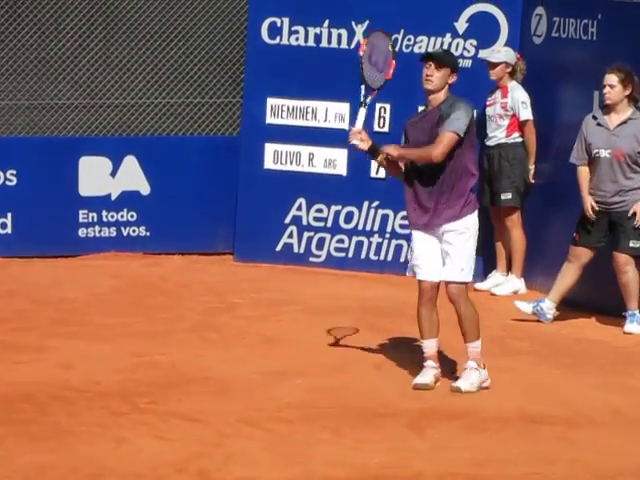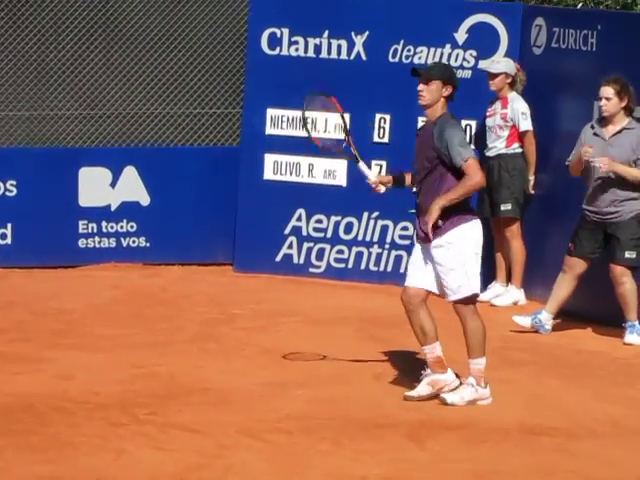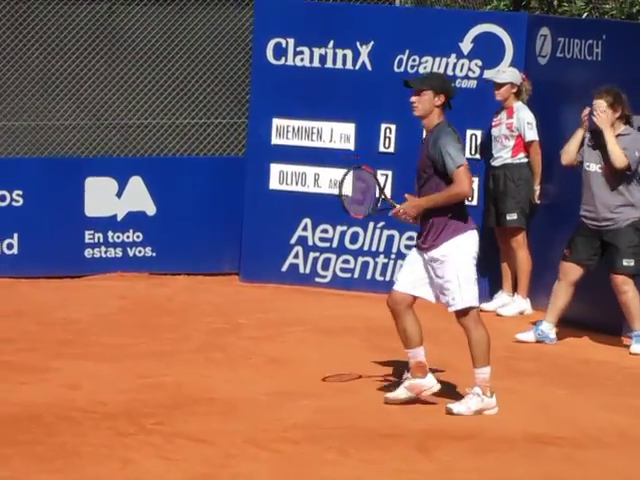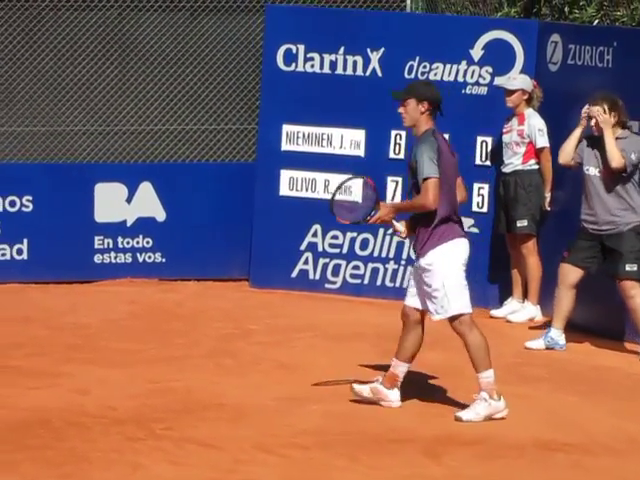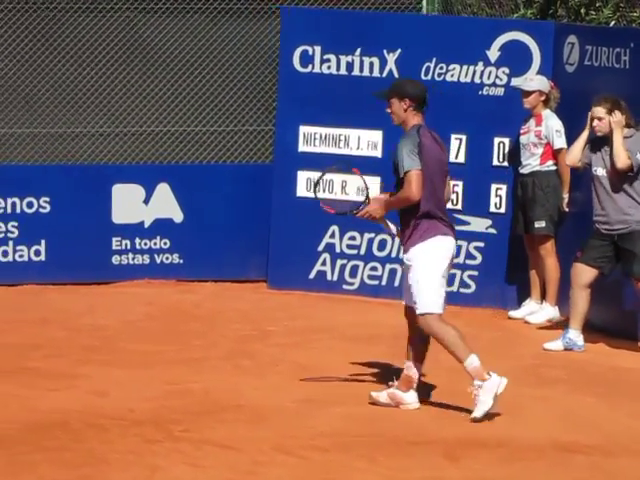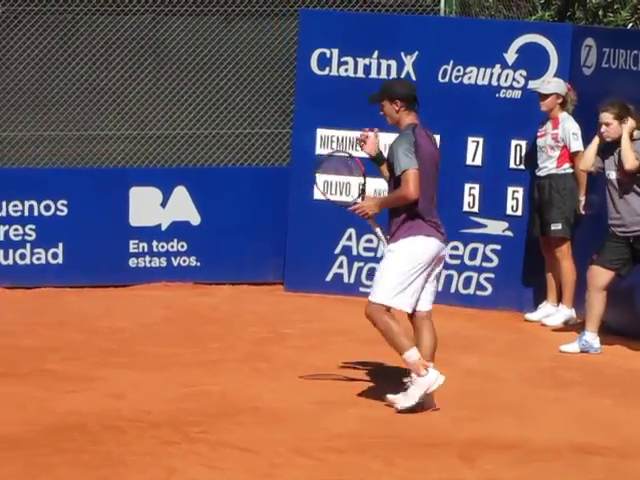
dt=0.2s
person 1, frame 1
left shoulder: (458, 110)
right shoulder: (414, 121)
left elbow: (436, 153)
right elbow: (405, 171)
left wrist: (396, 153)
right wrist: (371, 148)
left hip: (457, 217)
right hip: (424, 220)
left knee: (456, 290)
right knee: (426, 290)
left ankle: (476, 366)
right ankle: (432, 364)
person 1, frame 2
left shoulder: (447, 130)
right shoulder: (426, 130)
left elbow: (476, 178)
left wrist: (438, 205)
right wrist: (396, 179)
left hip: (455, 230)
right hip: (431, 234)
left knee: (464, 304)
right knee: (413, 298)
left ankle: (477, 383)
right ankle: (439, 372)
person 1, frame 3
left shoulder: (444, 137)
right shoulder: (434, 138)
left elbow: (462, 187)
left wrist: (420, 203)
right wrist: (421, 204)
left hip: (451, 241)
right hip: (429, 241)
left knee: (467, 315)
right knee: (398, 300)
left ankle: (484, 392)
right ankle: (420, 377)
person 1, frame 4
left shoulder: (424, 146)
right shoulder: (441, 145)
left elbow: (428, 200)
right elbow: (458, 194)
left wrist: (393, 210)
right wrist: (406, 214)
left hip: (441, 247)
right hip: (429, 247)
left knee: (461, 320)
right knee: (411, 316)
left ankle: (491, 397)
right ankle: (388, 386)
person 1, frame 5
left shoulder: (409, 141)
right shoulder: (433, 140)
left elbow: (414, 192)
left wrist: (385, 205)
right wrist: (393, 199)
left hip: (427, 241)
right hip: (436, 237)
left knee: (429, 321)
right knee: (415, 316)
left ankle: (486, 380)
right ankle: (405, 389)
person 1, frame 6
left shoulder: (404, 140)
right shoulder: (426, 138)
left elbow: (410, 191)
left wrist: (377, 204)
right wrist: (376, 155)
left hip: (412, 239)
right hip: (432, 238)
left knee: (376, 309)
right knee: (421, 315)
left ankle: (423, 373)
right ankle: (418, 385)
person 2, frame 1
right shoulder: (591, 121)
right elbow: (581, 162)
right wrist: (585, 196)
right hip: (597, 205)
right knee: (576, 256)
right ankle: (546, 307)
person 2, frame 2
right shoulder: (591, 131)
right elbow: (574, 170)
left wrist: (615, 167)
right wrist: (581, 159)
right hip: (592, 214)
right knee: (571, 266)
right ankle: (544, 318)
person 2, frame 3
right shoulder: (590, 137)
right elbow: (566, 160)
left wrist: (607, 129)
right wrist: (582, 128)
right hip: (589, 223)
right knee: (566, 273)
right ankle: (546, 328)
person 2, frame 4
right shoulder: (589, 143)
left elbow: (617, 163)
right elbow: (563, 159)
left wrist: (607, 130)
right wrist: (580, 127)
right hip: (591, 228)
right knee: (566, 276)
right ankle: (555, 335)
person 2, frame 5
right shoulder: (596, 144)
right elbow: (571, 160)
left wrist: (617, 130)
right wrist: (587, 129)
right hip: (604, 230)
right knee: (579, 276)
right ankle: (573, 336)
person 2, frame 6
right shoulder: (608, 149)
right elbow: (585, 165)
right wrist: (598, 137)
right hip: (619, 233)
right knee: (595, 278)
right ankle: (589, 338)
person 3, frame 1
left shoulder: (517, 93)
right shoulder: (493, 94)
left elbow: (529, 130)
right elbow: (491, 127)
left wrist: (530, 165)
right wrist: (489, 156)
left hip: (510, 155)
right hip: (491, 155)
left knee: (511, 220)
right knee: (497, 219)
left ankle: (517, 279)
right ankle: (500, 273)
person 3, frame 2
left shoulder: (516, 103)
right shoulder: (493, 105)
left elbow: (529, 141)
right elbow: (491, 137)
left wrist: (530, 175)
right wrist: (488, 164)
left hip: (510, 166)
right hip: (491, 165)
left knee: (511, 230)
right knee: (497, 230)
left ankle: (516, 289)
right ankle: (500, 284)
person 3, frame 3
left shoulder: (522, 113)
right shoulder: (499, 115)
left elbow: (534, 150)
right elbow: (497, 148)
left wrist: (536, 185)
right wrist: (494, 176)
left hip: (516, 176)
right hip: (497, 176)
left knee: (517, 240)
right knee: (503, 240)
left ankle: (522, 299)
right ankle: (506, 293)
person 3, frame 4
left shoulder: (533, 120)
right shoulder: (510, 121)
left elbow: (545, 157)
right elbow: (508, 154)
left wrist: (546, 192)
right wrist: (506, 181)
left hip: (526, 183)
right hip: (507, 182)
left knee: (527, 247)
right knee: (513, 246)
left ankle: (533, 306)
right ankle: (516, 300)
person 3, frame 5
left shoulder: (551, 121)
right shoulder: (527, 123)
left elbow: (563, 158)
right elbow: (525, 156)
left wrist: (564, 193)
right wrist: (524, 181)
left hip: (544, 183)
right hip: (525, 183)
left knee: (545, 248)
right knee: (531, 247)
left ankle: (551, 306)
right ankle: (534, 301)
person 3, frame 6
left shoulder: (568, 124)
right shoulder: (544, 126)
left elbow: (579, 161)
right elbow: (543, 158)
left wrist: (581, 196)
right wrist: (540, 185)
left hip: (561, 186)
right hip: (542, 186)
left knee: (562, 251)
right knee: (547, 250)
left ankle: (567, 309)
right ankle: (551, 303)
